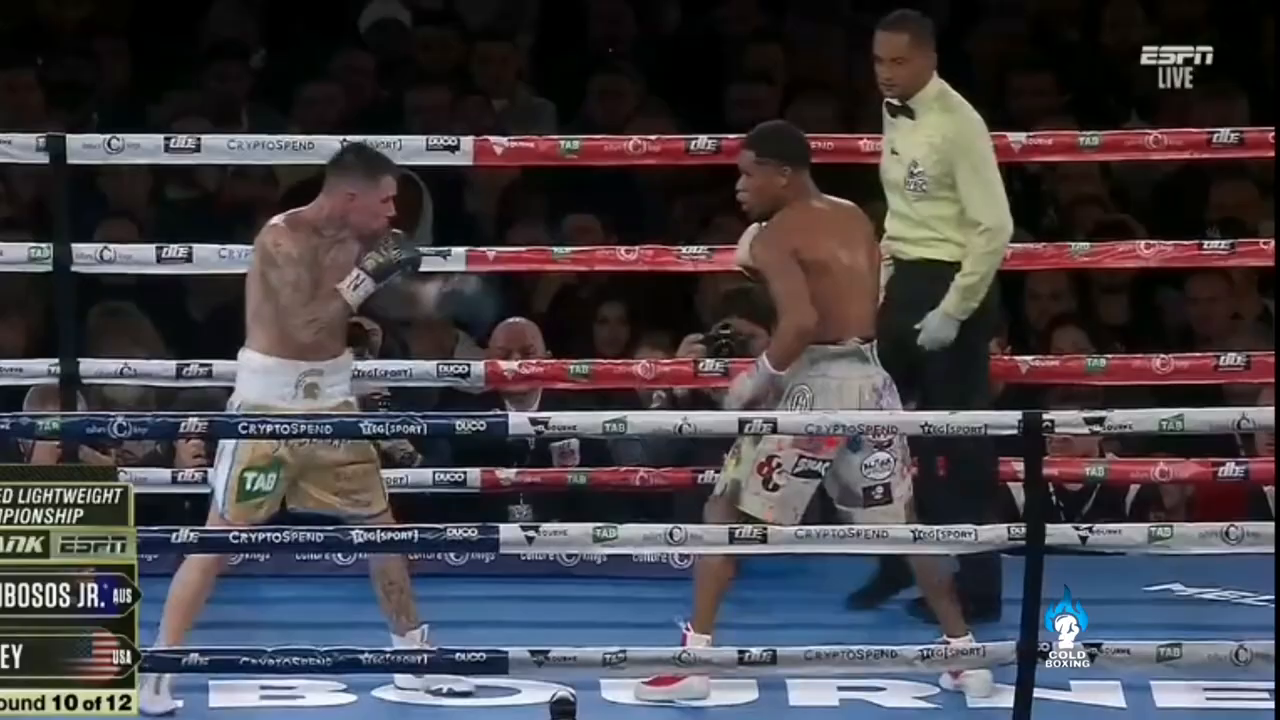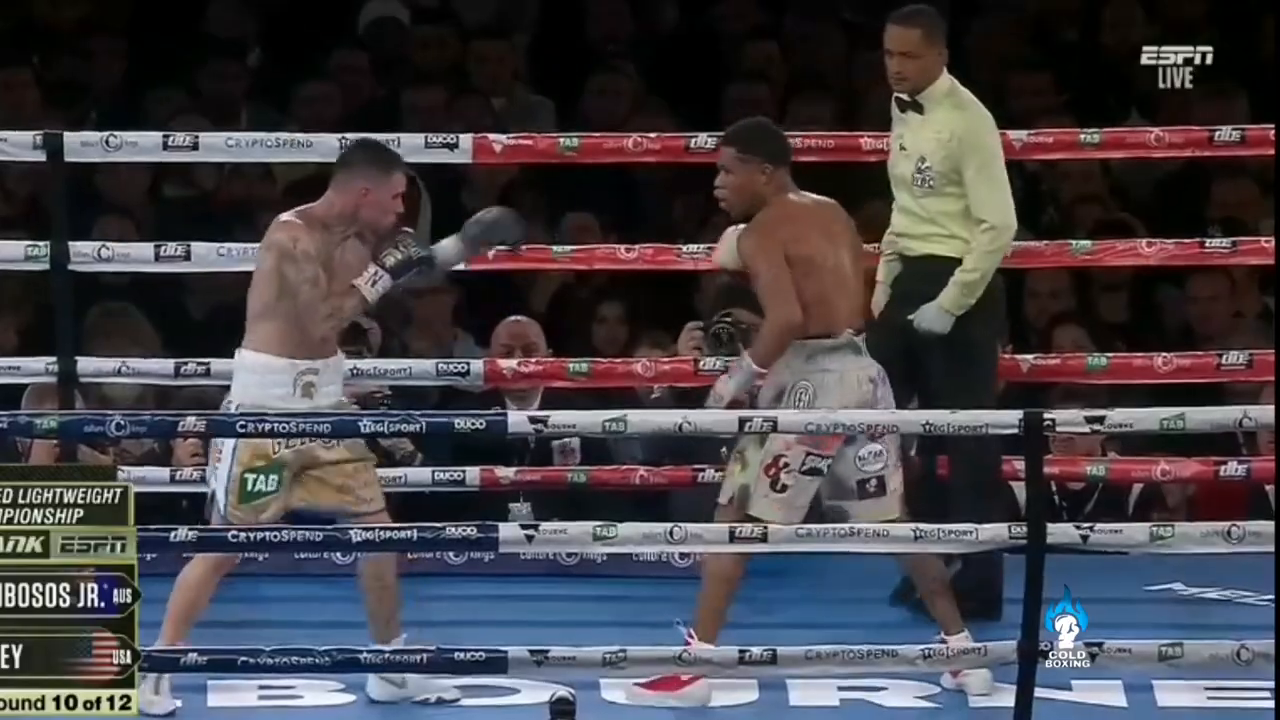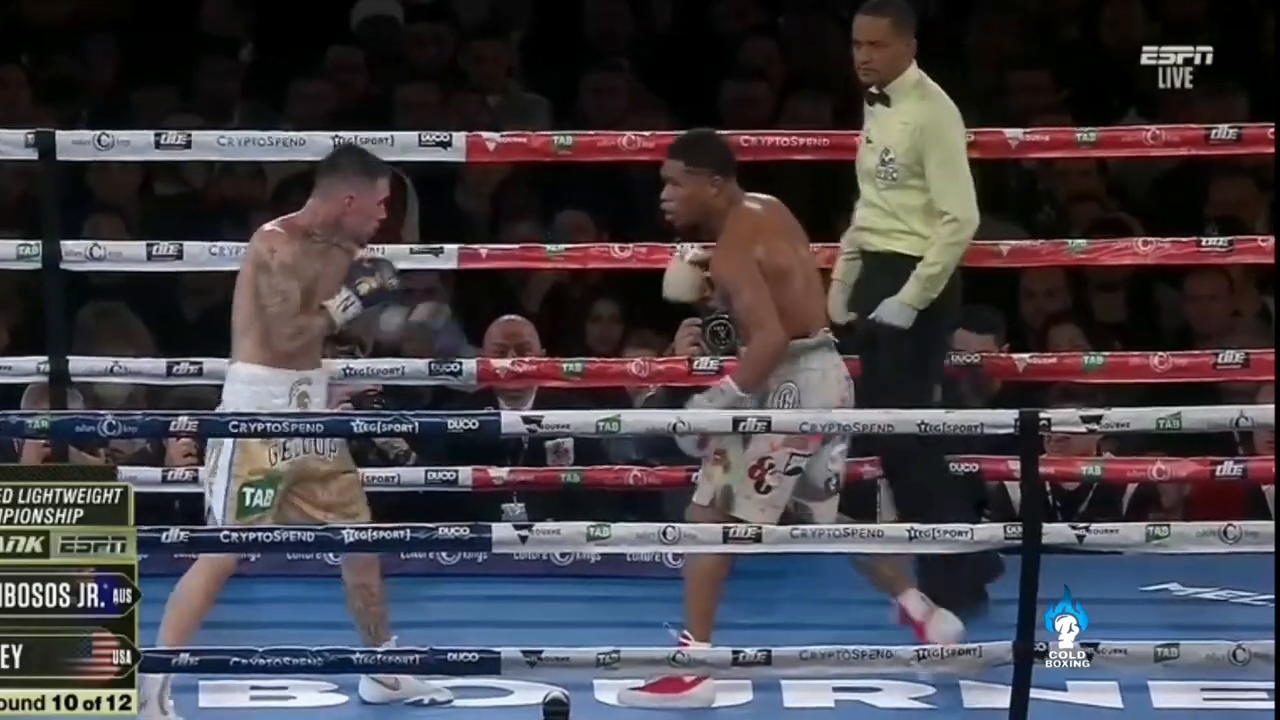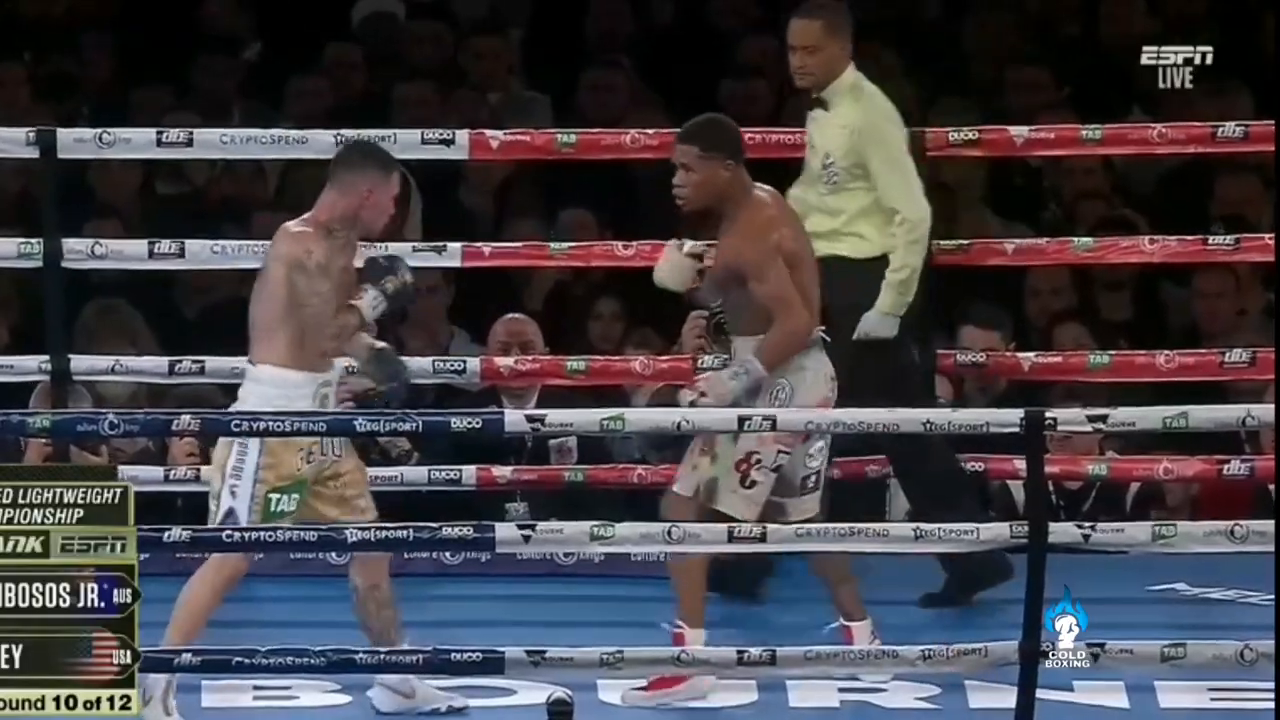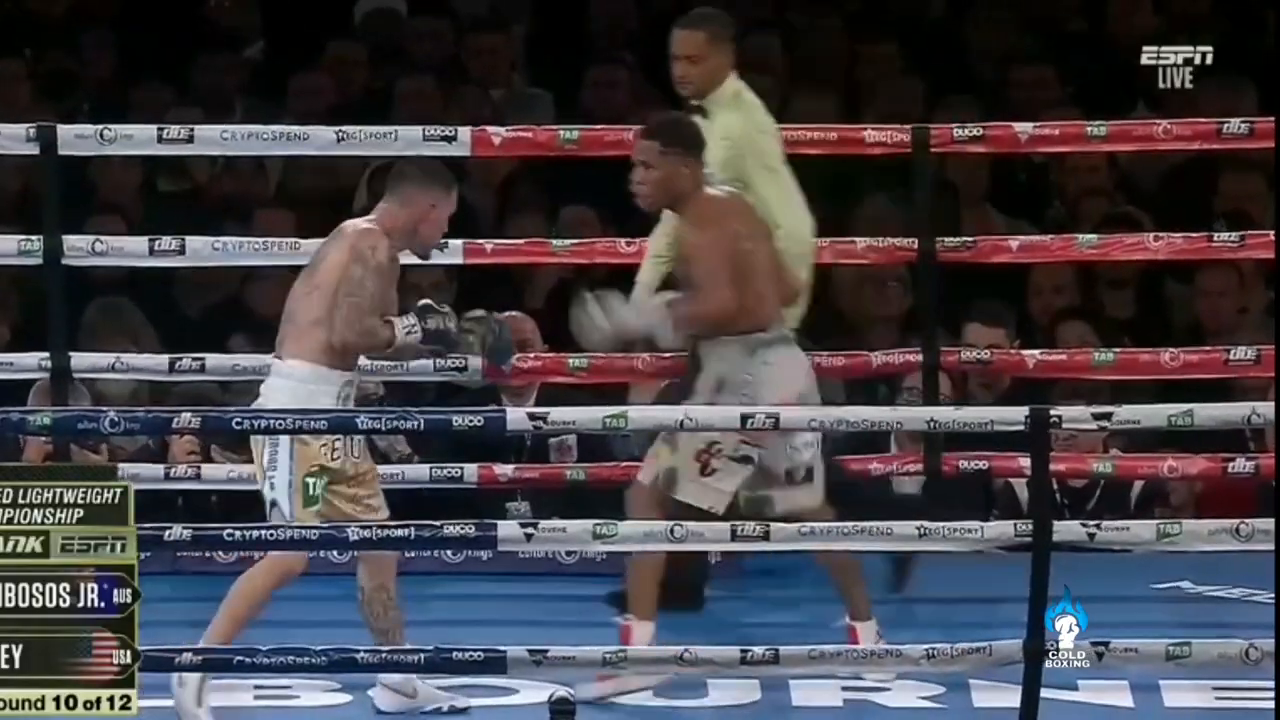
dt=0.3s
person 1, frame 1
left shoulder: (959, 124)
right shoulder: (893, 114)
left elbow: (994, 228)
left wrist: (952, 311)
right wrist: (882, 283)
left hip: (952, 285)
right hip: (906, 281)
left knee: (960, 435)
left ankle: (976, 583)
right ankle: (900, 556)
person 1, frame 2
left shoulder: (967, 120)
right shoulder: (901, 109)
left elbow: (998, 224)
left wrist: (950, 304)
right wrist: (884, 281)
left hip: (957, 283)
right hip: (910, 278)
left knee: (965, 433)
left ankle: (977, 581)
person 1, frame 3
left shoulder: (932, 112)
right shoulder: (874, 106)
left elbow: (960, 218)
left wrist: (912, 298)
right wrist: (846, 277)
left hip: (914, 280)
right hip: (877, 276)
left knee: (899, 426)
right knee: (894, 427)
left ankle: (954, 564)
right ankle: (955, 558)
person 1, frame 4
left shoulder: (867, 113)
right shoulder: (822, 110)
left elbow: (912, 215)
right elbow: (809, 198)
left wrist: (890, 305)
left hip: (865, 282)
right hip: (835, 280)
right knee: (904, 428)
right ankle: (974, 554)
person 1, frame 5
left shoulder: (747, 122)
right shoulder: (702, 119)
left elbow: (794, 225)
right elbow: (681, 209)
left wrist: (784, 313)
right wrist: (645, 282)
left ankle: (682, 573)
person 2, frame 1
left shoulder: (775, 235)
right shoulder: (855, 218)
left elbow: (800, 321)
left wrist: (756, 377)
left hip: (813, 385)
right hip: (869, 380)
left knee: (725, 515)
right knee: (898, 525)
right ankle: (964, 655)
person 2, frame 2
left shoulder: (761, 232)
right shoulder: (834, 214)
left elbow: (785, 317)
left wrist: (737, 376)
left hip: (808, 382)
right hip: (862, 374)
left knee: (732, 519)
right knee: (892, 521)
left ankle: (693, 669)
right ankle: (963, 652)
person 2, frame 3
left shoulder: (737, 248)
right shoulder: (762, 210)
left elbow: (769, 340)
left wrist: (718, 401)
right wrist: (712, 284)
left hip: (794, 382)
right hip: (826, 372)
left knee: (709, 518)
right knee: (820, 514)
left ankle: (695, 669)
right ankle: (921, 615)
person 2, frame 4
left shoulder: (746, 235)
right shoulder: (760, 202)
left elbow: (796, 324)
left wrist: (732, 381)
right wrist: (704, 277)
left hip: (777, 381)
right hip: (800, 376)
left knee: (684, 509)
right knee: (797, 515)
right ankle: (863, 639)
person 2, frame 5
left shoulder: (697, 226)
right shoulder: (739, 208)
left elbow: (715, 304)
right elbow: (783, 289)
left wrist: (641, 319)
left hip: (744, 378)
right hip: (786, 366)
left knee: (649, 501)
right knee: (808, 510)
left ankle: (632, 655)
right ankle: (865, 632)
person 3, frame 1
left shoulder: (357, 240)
right shoulder: (282, 237)
right elbow: (303, 327)
right wrist: (368, 276)
left hip: (329, 401)
right hip: (267, 403)
left knee: (381, 528)
left ankle: (412, 655)
right ankle: (155, 674)
person 3, frame 2
left shoulder: (360, 236)
right shoulder: (295, 234)
left elbow: (412, 270)
right elbow: (321, 322)
left wrist: (470, 239)
right wrist: (383, 271)
left hip: (323, 401)
right hip: (265, 404)
left knee: (376, 529)
right knee: (225, 545)
left ankle: (391, 670)
right ankle: (155, 671)
person 3, frame 3
left shoulder: (337, 249)
right shoulder: (277, 243)
right elbow: (286, 338)
right wrist: (352, 298)
left hip: (310, 416)
right hip: (257, 417)
right knee: (221, 556)
left ankle: (384, 671)
person 3, frame 4
left shoulder: (340, 242)
right shoulder: (304, 243)
right elbow: (323, 337)
left wrist: (371, 350)
right wrist: (378, 294)
left hip: (319, 418)
right hip: (273, 418)
left knee: (370, 544)
right knee: (233, 556)
person 3, frame 5
left shoulder: (368, 241)
right shoulder: (370, 244)
left elbow: (382, 328)
right elbow: (349, 333)
left wrist: (468, 329)
right wrist: (417, 329)
left hip: (332, 412)
right hip: (298, 411)
left knee: (378, 546)
right knee: (289, 554)
